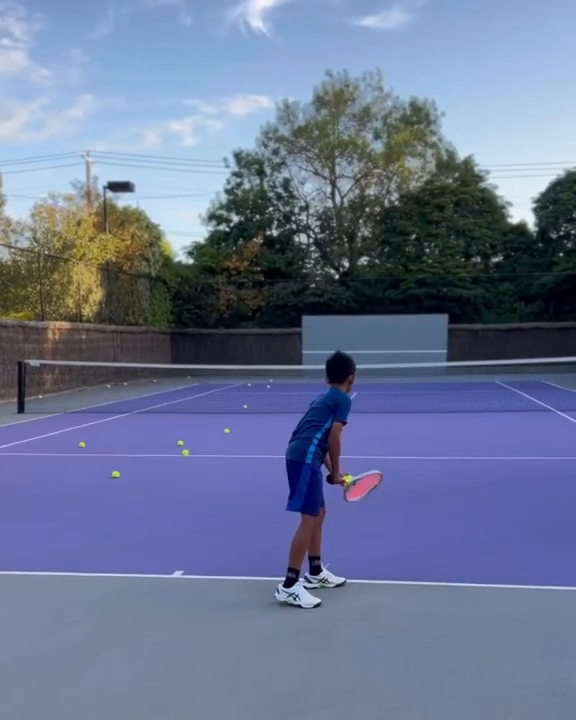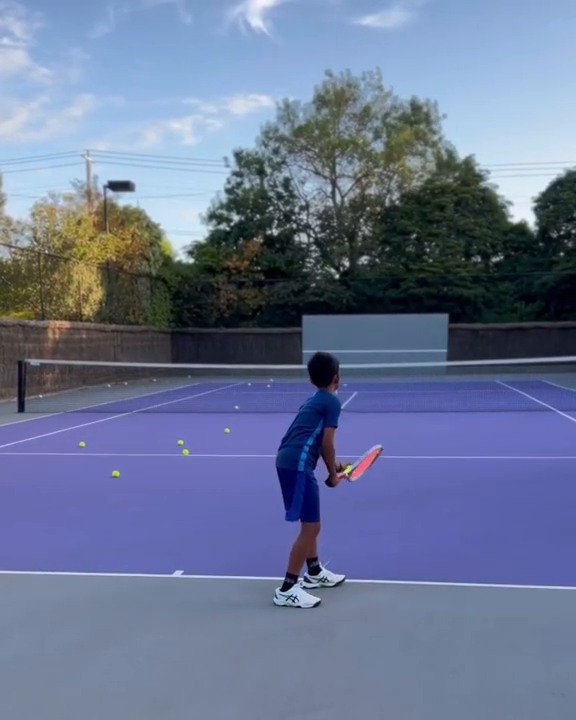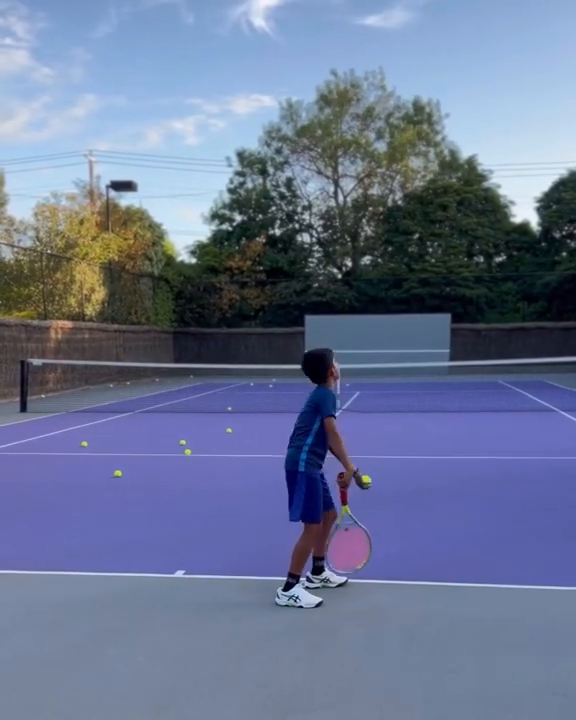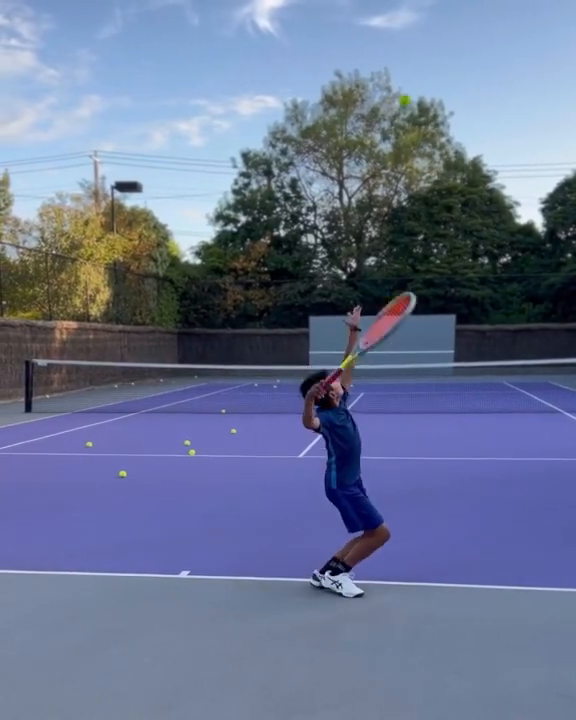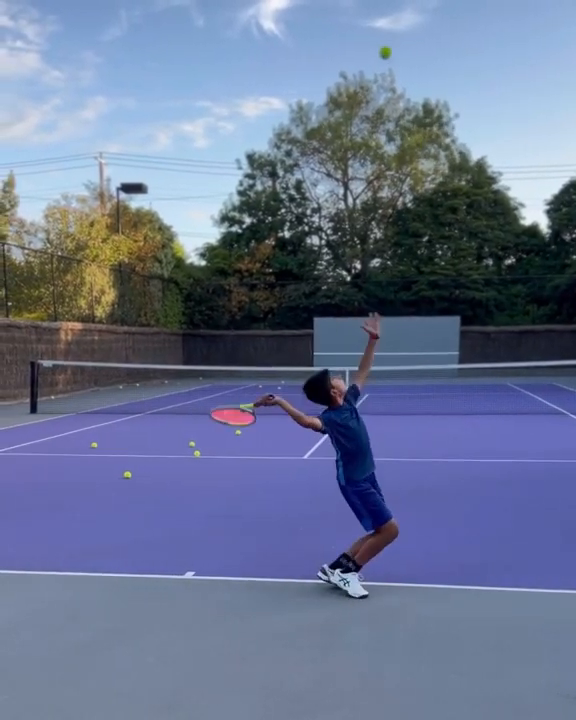
dt=0.4s
person 1, frame 1
left shoulder: (324, 397)
right shoulder: (343, 399)
right elbow: (334, 439)
left wrist: (333, 471)
right wrist: (336, 472)
left hip: (300, 455)
right hip: (306, 458)
left knee: (318, 514)
right knee: (309, 519)
left ankle: (315, 573)
right ankle: (289, 585)
person 1, frame 2
left shoulder: (314, 401)
right shoulder: (332, 402)
right elbow: (327, 444)
left wrist: (332, 465)
right wrist: (333, 473)
left hip: (287, 461)
right hip: (298, 465)
left knee: (310, 521)
right knee: (311, 525)
left ankle: (314, 572)
right ankle: (287, 589)
person 1, frame 3
left shoulder: (321, 395)
right shoulder: (326, 395)
left elbow: (323, 442)
right elbow: (332, 434)
left wrist: (347, 467)
right wrist: (348, 466)
left hip: (309, 466)
right hip: (303, 466)
left knee: (328, 516)
right knee: (312, 527)
left ankle: (317, 572)
right ankle: (288, 589)
person 1, frame 4
left shoulder: (341, 405)
right shoulder: (327, 417)
right elbow: (308, 422)
left wrist: (354, 330)
right wrist: (310, 397)
left hip: (351, 482)
right hip: (342, 486)
left knee: (369, 533)
right knee: (380, 533)
left ankle: (327, 572)
right ankle: (337, 573)
person 1, frame 5
left shoulder: (348, 402)
right shoulder: (331, 418)
left elbow: (362, 373)
right elbow: (306, 421)
left wrist: (373, 340)
right wrist: (280, 402)
left hip: (366, 478)
right hip: (355, 483)
left knee: (379, 532)
right knee: (389, 530)
left ankle: (338, 567)
right ankle: (344, 571)
